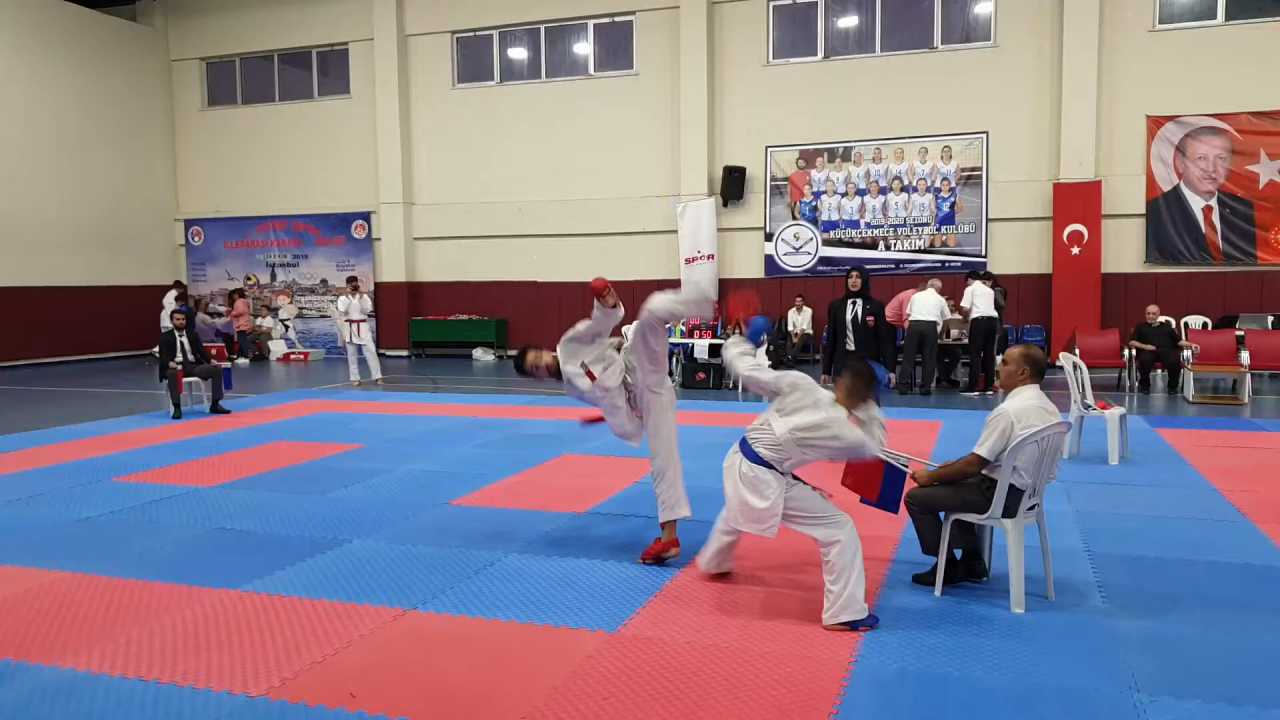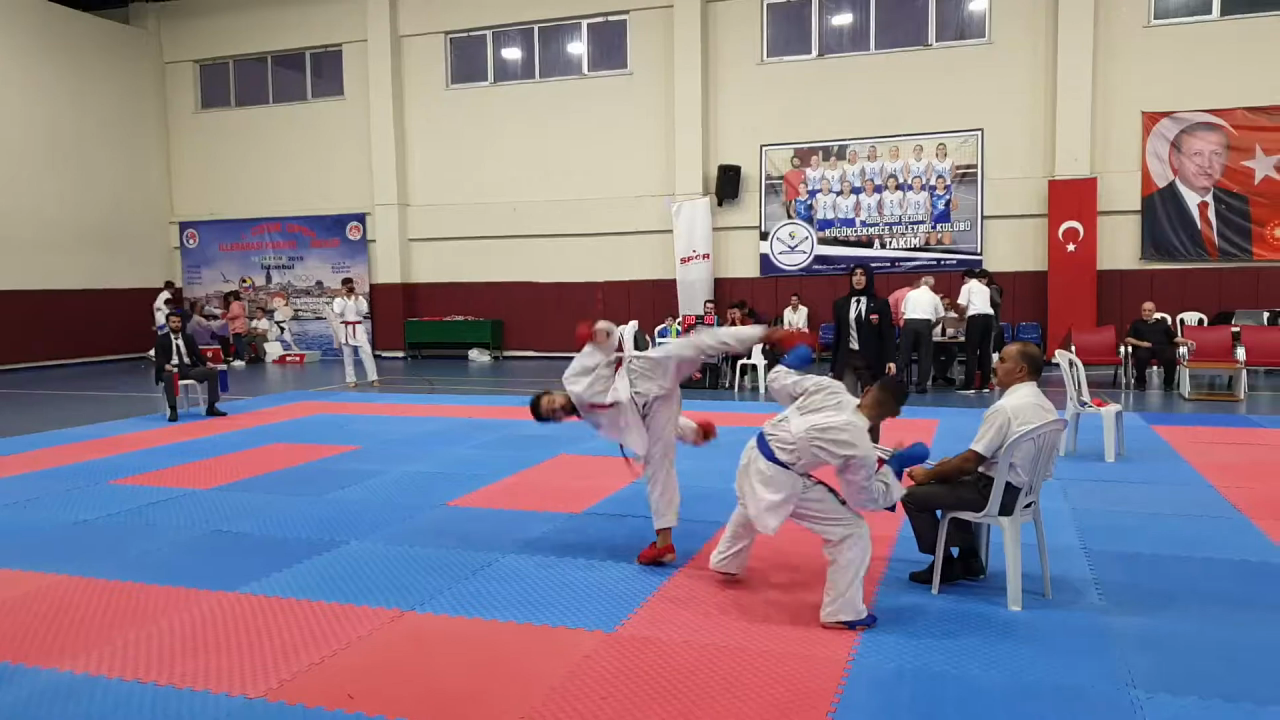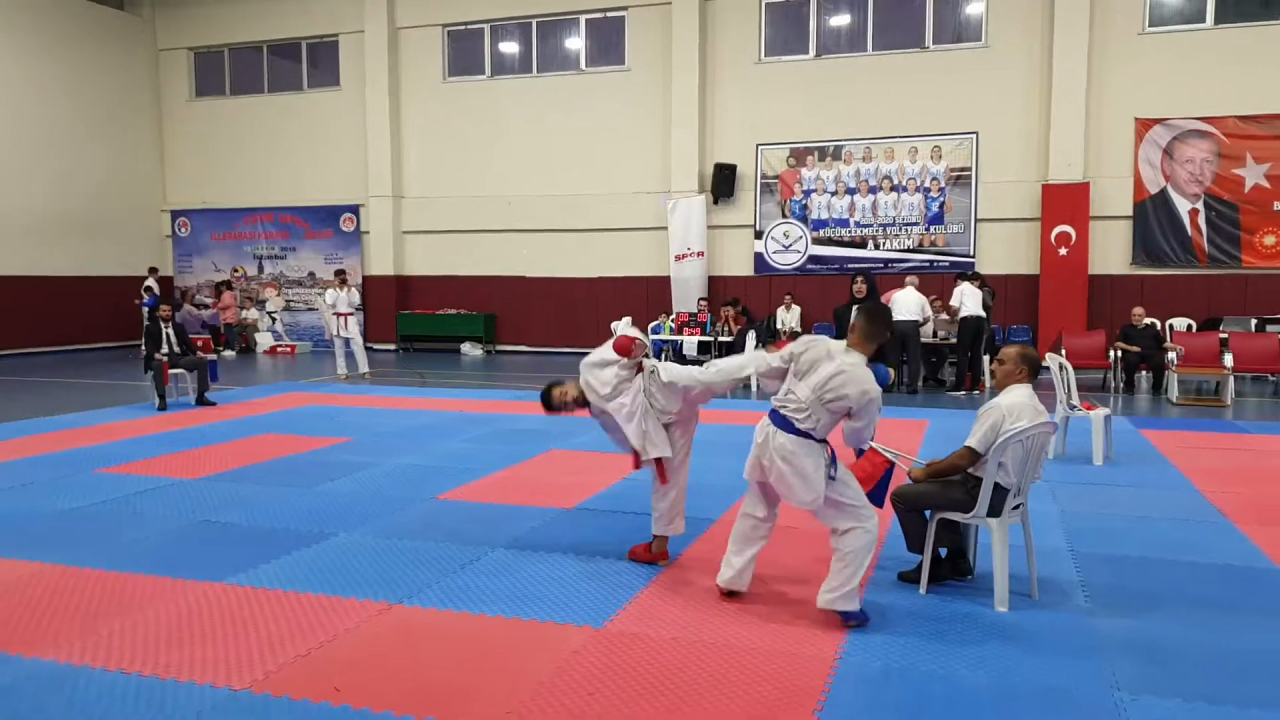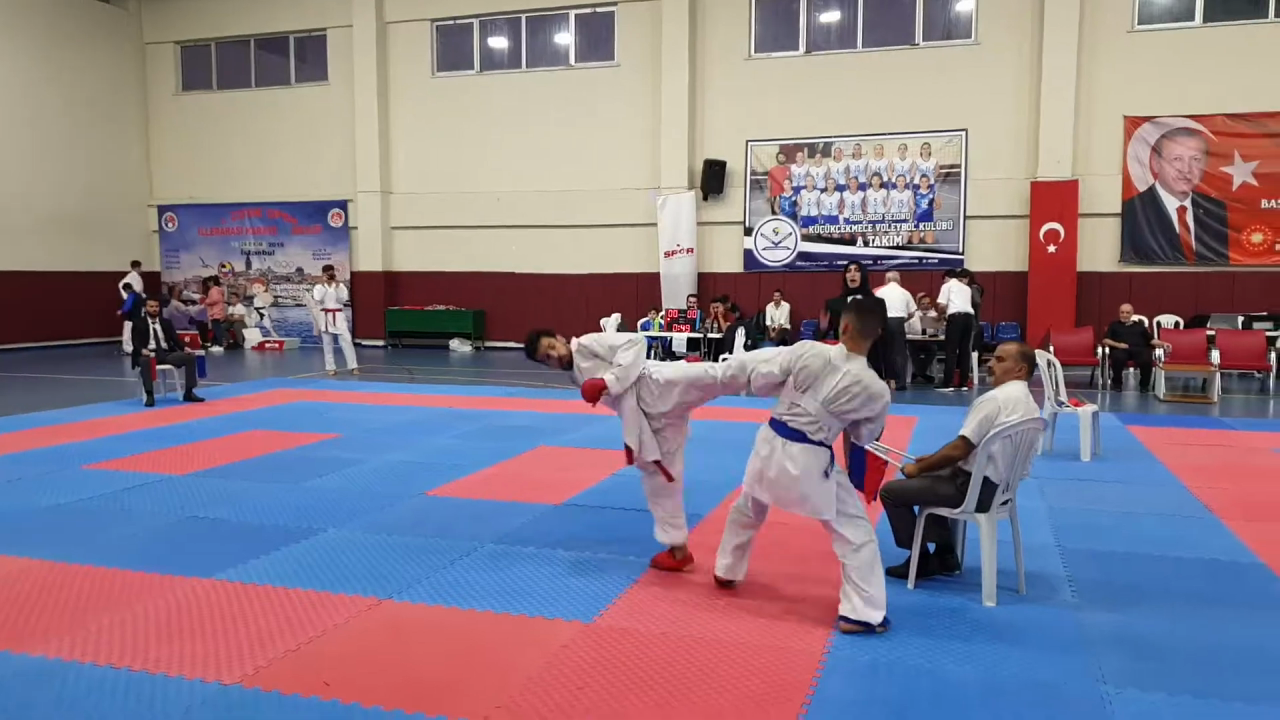
dt=0.2s
person 1, frame 1
left shoulder: (802, 384)
right shoulder: (845, 435)
left elbow: (747, 371)
right elbow: (871, 445)
left wrist: (738, 343)
right wrist: (869, 407)
left hip: (735, 460)
right hip: (762, 481)
left knee: (736, 510)
right knee: (839, 530)
left ankle: (713, 562)
right ankle: (845, 613)
person 1, frame 2
left shoulder: (828, 388)
right shoulder: (861, 449)
left elbow: (780, 383)
right elbow: (862, 500)
left wrist: (788, 363)
right wrist: (891, 477)
left hip: (754, 454)
right hip: (780, 480)
left knee: (751, 505)
right knee: (850, 529)
left ankle: (725, 560)
right ankle: (842, 611)
person 1, frame 3
left shoulder: (813, 343)
right shoulder: (868, 388)
left elbow: (769, 370)
right elbow: (856, 440)
left hip: (768, 433)
right hip: (802, 452)
left knee: (758, 511)
right knee: (860, 521)
left ankle: (732, 580)
right ankle: (839, 599)
person 1, frame 4
left shoulder: (807, 351)
right shoulder: (877, 392)
left elbow: (760, 381)
right elbow: (863, 436)
left hip: (771, 444)
right hip: (808, 460)
left knee: (746, 510)
right knee: (856, 533)
left ankle: (727, 571)
right ankle: (861, 613)
person 2, frame 1
left shoulder: (570, 344)
right shoulder: (572, 385)
left elbow: (606, 320)
left wrist: (608, 302)
left hip: (638, 368)
right hip: (639, 396)
right knee: (662, 458)
person 2, frame 2
left shoulder: (571, 380)
right shoulder: (596, 419)
left elbow: (610, 334)
left wrist: (601, 333)
right wrist: (689, 431)
right hip: (647, 406)
right knee: (659, 471)
left ankle: (771, 333)
right ankle: (664, 542)
person 2, frame 3
left shoulder: (591, 369)
right shoulder: (601, 414)
left elbow: (626, 333)
left wrist: (631, 342)
left hip: (658, 387)
right hip: (661, 414)
right knee: (669, 477)
right ankle: (659, 543)
person 2, frame 4
left shoulder: (588, 345)
right shoulder: (578, 376)
left elbow: (634, 345)
left wrist: (610, 383)
left hip: (653, 388)
right hip: (645, 414)
left knee: (718, 375)
right knee: (660, 477)
right ankle: (677, 549)
person 3, frame 1
left shoulder: (1009, 411)
right shoulder: (1047, 407)
left elbow: (974, 465)
left wrist: (931, 476)
right wrist: (958, 464)
left hip: (1002, 495)
right hip: (1026, 493)
left knee: (916, 497)
right knee: (955, 486)
left ankle: (948, 566)
right ankle: (972, 561)
person 3, frame 2
left shoulder: (1006, 407)
right shoulder: (1044, 404)
left elbow: (970, 461)
left wrist: (928, 474)
right wrist: (951, 463)
left hip: (998, 493)
right hip: (1022, 490)
left knee: (913, 495)
right knee: (954, 483)
left ankle: (945, 564)
right ankle: (969, 559)
person 3, frame 3
left shoulder: (1000, 406)
right shoulder: (1037, 407)
left elbow: (966, 458)
left wrist: (925, 473)
right wrist: (944, 464)
left hip: (987, 493)
right hip: (1011, 491)
left knee: (902, 495)
right knee: (941, 485)
left ankle: (933, 565)
right ankle: (957, 560)
person 3, frame 4
left shoulder: (995, 398)
right shoulder: (1030, 405)
left elbow: (958, 450)
left wrist: (918, 467)
right wrist: (932, 460)
left hip: (976, 488)
right hip: (999, 486)
left knee: (891, 491)
right knee: (931, 477)
left ankle: (922, 560)
right ankle: (944, 555)
